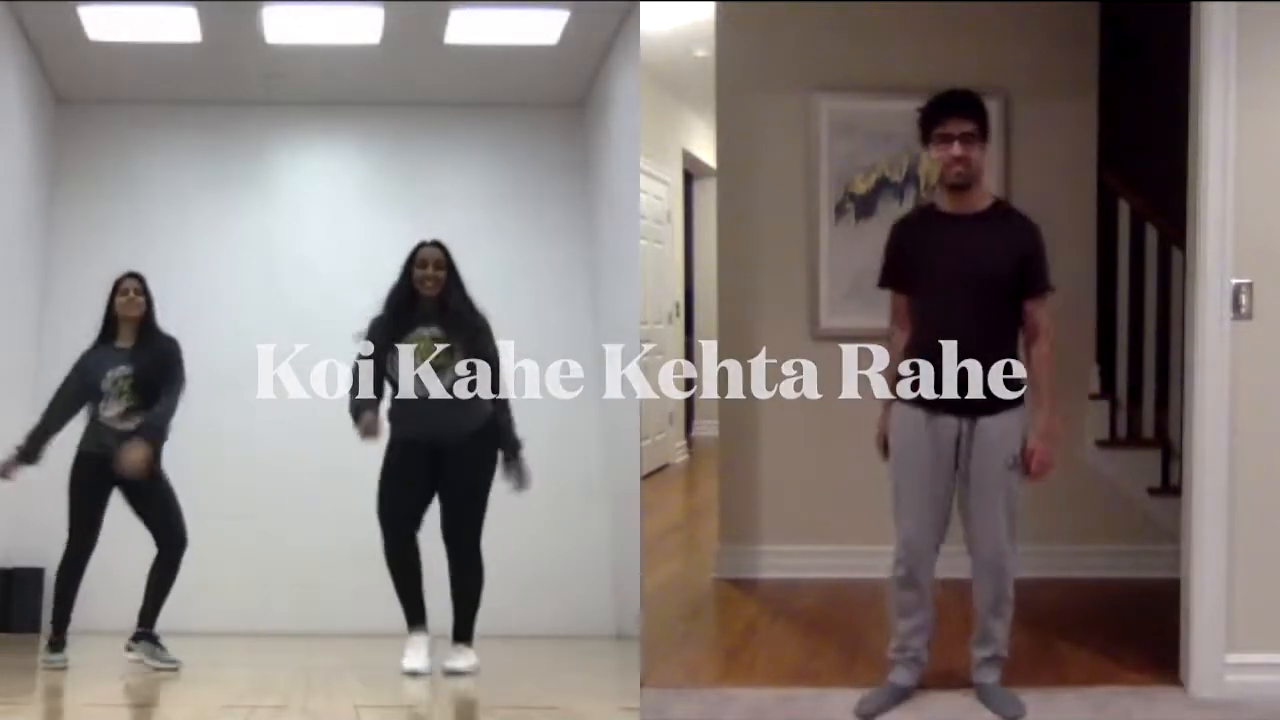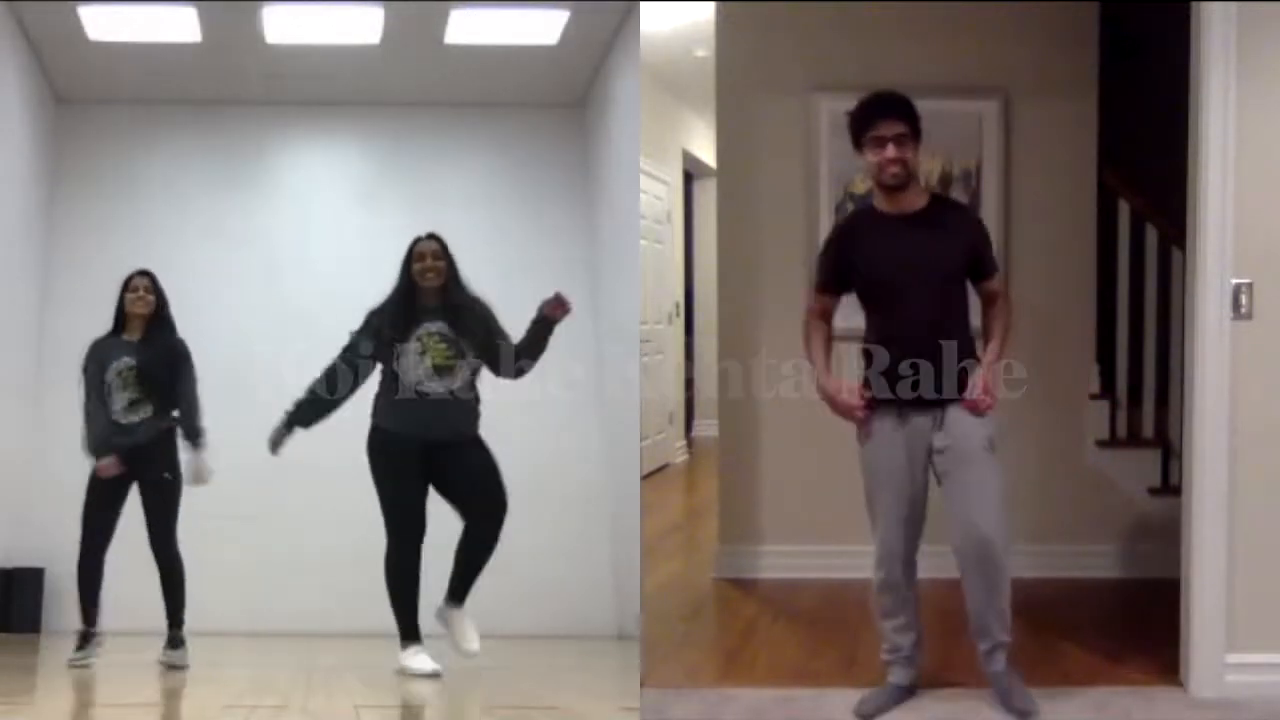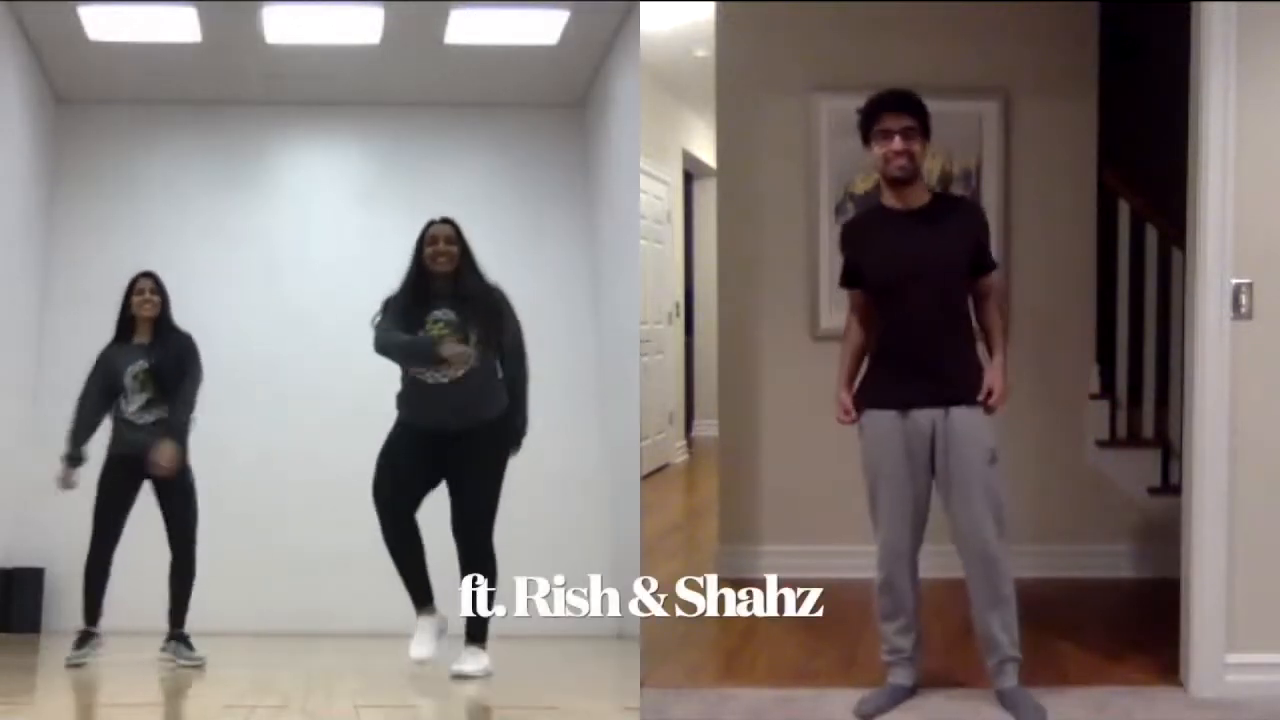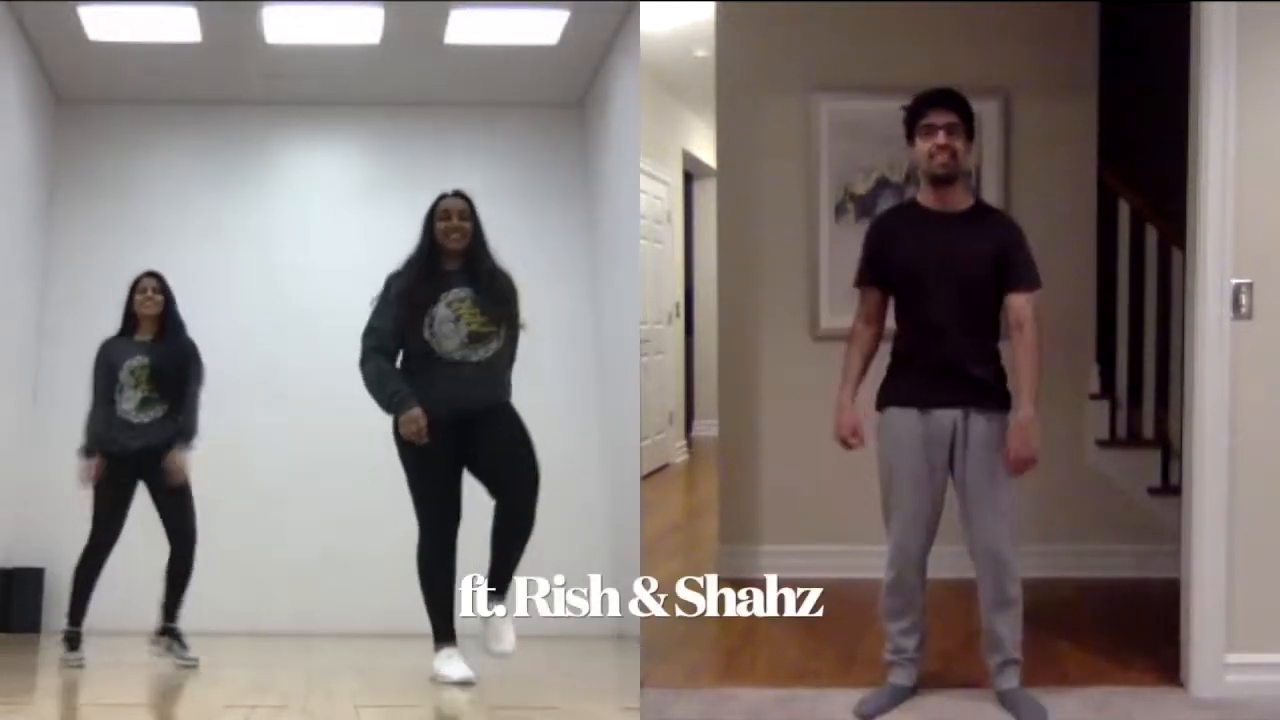
dt=0.5s
person 1, frame 1
left shoulder: (1018, 232)
right shoulder: (909, 232)
left elbow: (1040, 332)
right elbow: (901, 325)
left wrist: (1043, 421)
right wrist: (887, 407)
left hip: (997, 414)
right hip: (919, 411)
left knee: (993, 549)
right knee: (913, 546)
right ankle: (904, 668)
person 1, frame 2
left shoulder: (960, 222)
right shoulder: (849, 236)
left elbow: (996, 298)
right elbow: (817, 315)
left wrist: (989, 366)
right wrist: (826, 378)
left hip: (959, 404)
right hip: (886, 411)
left knee: (982, 535)
right knee: (893, 548)
left ankle: (997, 661)
right ankle: (900, 670)
person 1, frame 3
left shoulder: (965, 218)
right shoulder: (859, 232)
left elbow: (988, 294)
left wrist: (998, 362)
right wrist: (844, 382)
left hip: (962, 405)
right hip: (887, 408)
left knee: (983, 543)
right knee: (894, 547)
person 1, frame 4
left shoulder: (1000, 230)
right shoulder: (889, 229)
left elbow: (1022, 324)
right elbow: (869, 320)
left wrist: (1025, 413)
right wrist: (845, 397)
left hip: (984, 408)
right hip: (908, 407)
left knee: (996, 548)
right knee: (905, 548)
person 2, frame 1
left shoulder: (470, 324)
right shoulder: (387, 326)
left elbow: (493, 386)
right elbow: (363, 382)
left wrist: (511, 449)
right wrist: (364, 413)
left hip: (468, 444)
right hip: (409, 444)
left knee: (462, 541)
right knee: (395, 527)
left ankle: (463, 644)
right ankle: (417, 631)
person 2, frame 2
left shoulder: (472, 315)
right shoulder: (386, 320)
left elbow: (511, 365)
right elbow: (343, 372)
left wrist: (544, 325)
right wrist: (295, 420)
left hip: (457, 441)
right hip: (395, 442)
left knee: (490, 510)
right knee: (406, 536)
left ankle: (455, 604)
right ankle: (410, 644)
person 2, frame 3
left shoulder: (488, 301)
right shoulder: (402, 305)
left elbow: (514, 366)
right elbow: (386, 343)
left wrist: (514, 428)
right wrist: (438, 349)
left hip: (480, 432)
right hip: (418, 429)
left knee: (473, 534)
right knee: (390, 503)
left ankle: (477, 646)
right ankle: (425, 612)
person 2, frame 4
left shoulder: (497, 285)
right shoulder: (406, 286)
right elbow: (374, 356)
right wrist: (402, 405)
left hip: (490, 415)
right hip: (428, 422)
left knee: (521, 494)
right knee: (439, 525)
left ankle: (496, 599)
right ankle: (445, 647)
person 3, frame 1
left shoulder: (165, 350)
right shoulder: (95, 355)
left elbow: (165, 402)
right elbow: (62, 406)
left wrist: (145, 442)
left hip: (142, 463)
right hip: (94, 461)
left knee: (174, 540)
right knee: (80, 548)
left ankle: (145, 635)
right ankle: (56, 641)
person 3, frame 2
left shoulder: (170, 348)
right shoulder: (101, 350)
left elbow: (186, 398)
right elbow: (94, 406)
left wrist: (197, 449)
right wrist: (100, 452)
left hip: (157, 455)
right hip: (112, 459)
left knee: (164, 544)
right knee: (93, 543)
left ankle: (175, 638)
right ankle: (88, 634)
person 3, frame 3
left shoulder: (179, 344)
right shoulder: (111, 353)
left elbow: (185, 397)
right elbow: (89, 406)
left wrist: (172, 439)
right wrist: (71, 457)
left hip: (169, 456)
right hip: (123, 457)
left knee: (184, 544)
right knee: (103, 543)
left ankle: (177, 638)
right ankle: (89, 634)
person 3, frame 4
left shoulder: (181, 348)
right shoulder: (110, 349)
left elbow: (189, 400)
right elbow: (101, 404)
left wrist: (182, 446)
right wrist: (91, 453)
left hip: (163, 456)
right hip: (115, 458)
left knee: (184, 540)
right knee: (101, 541)
left ankle: (168, 629)
right ankle: (73, 632)
